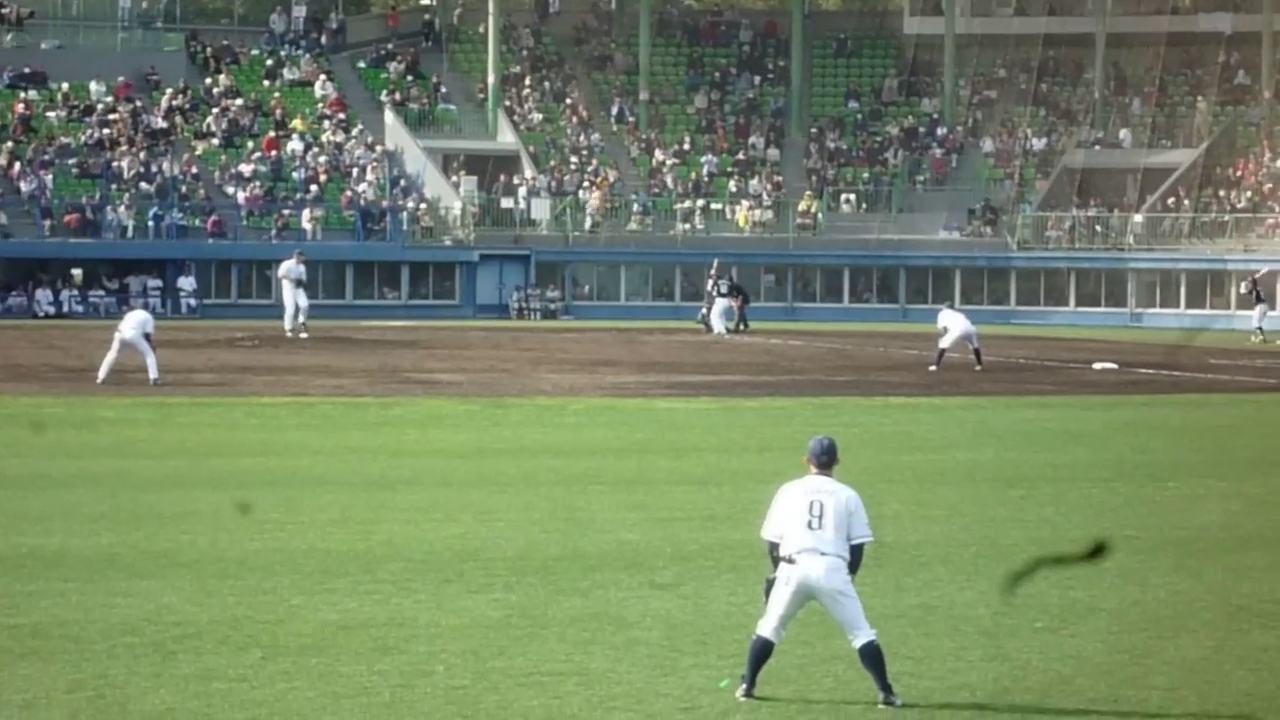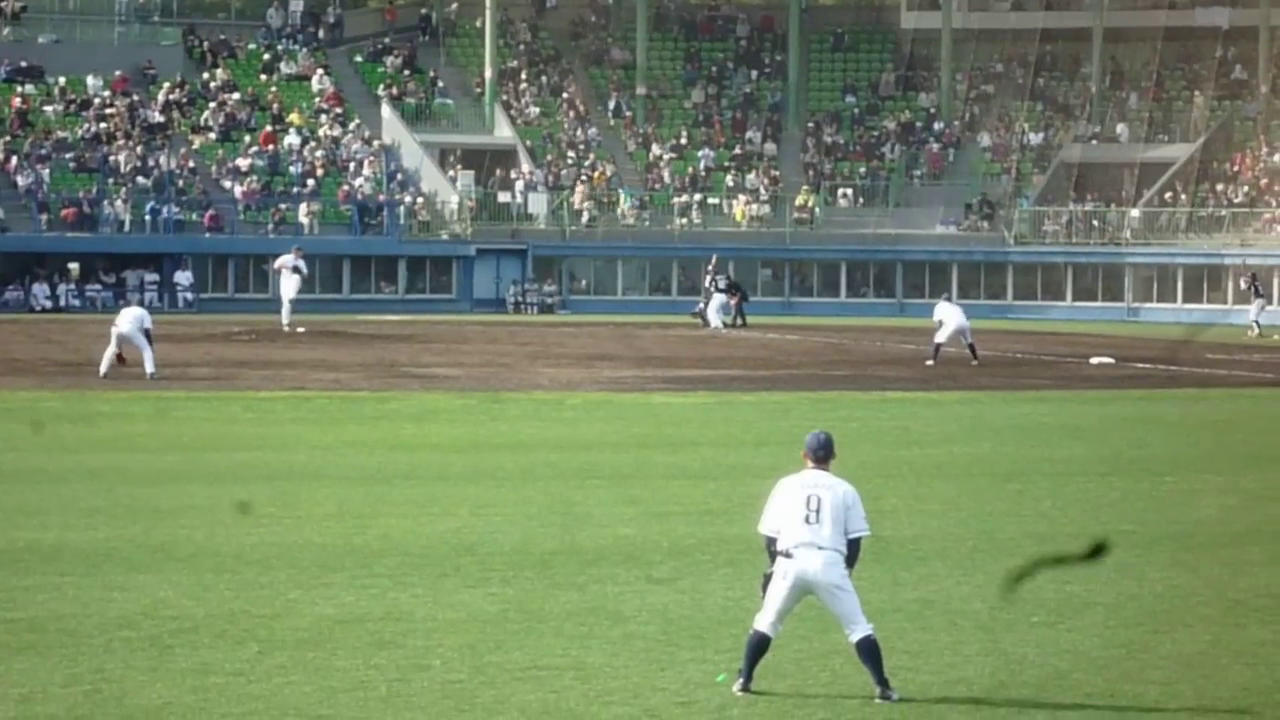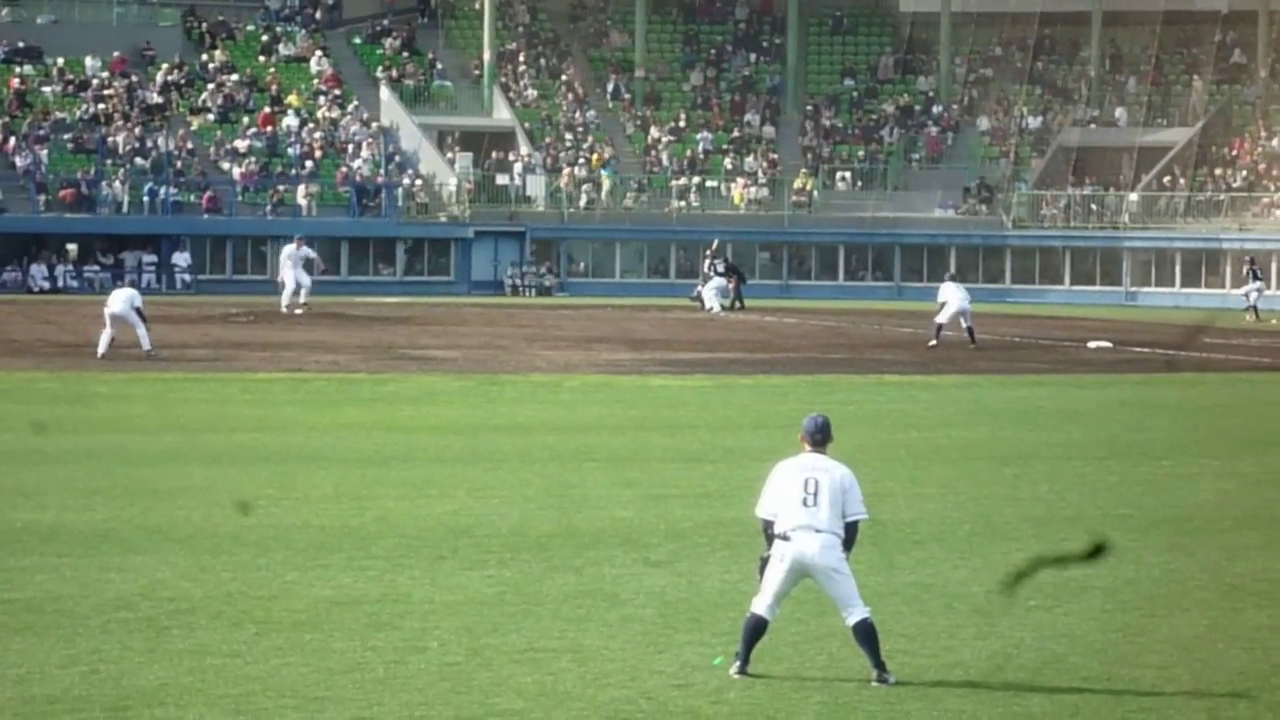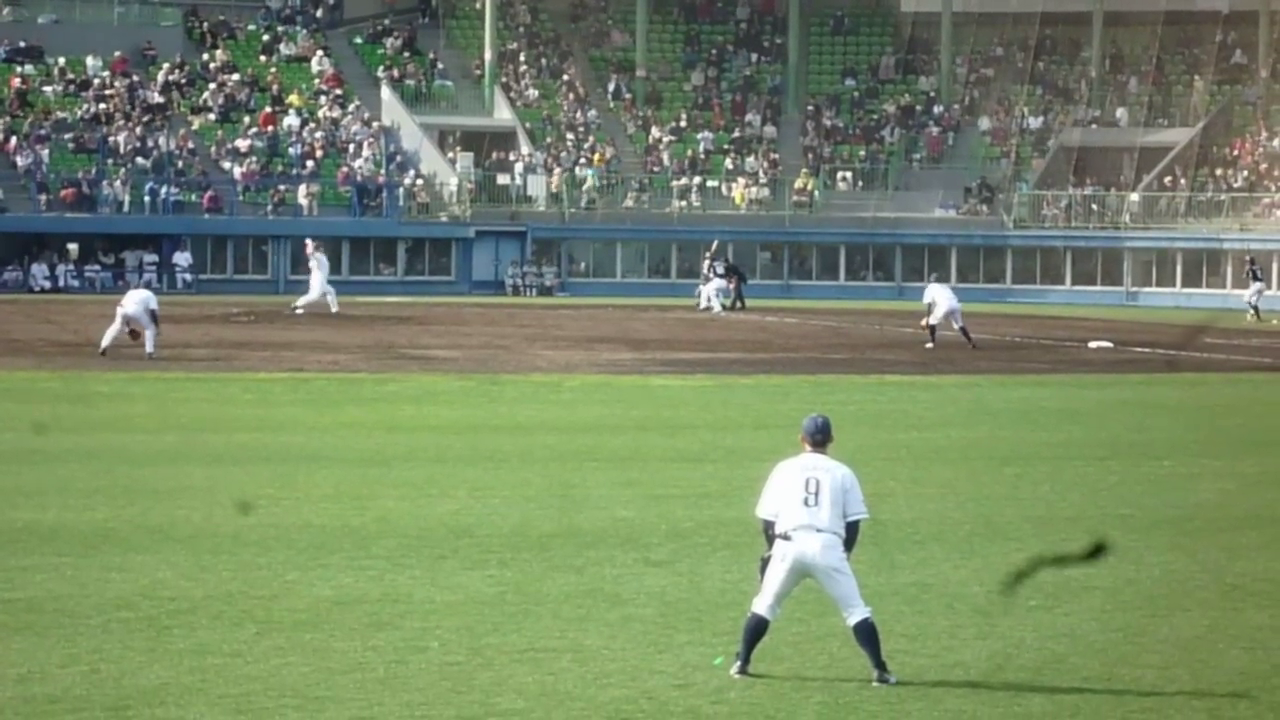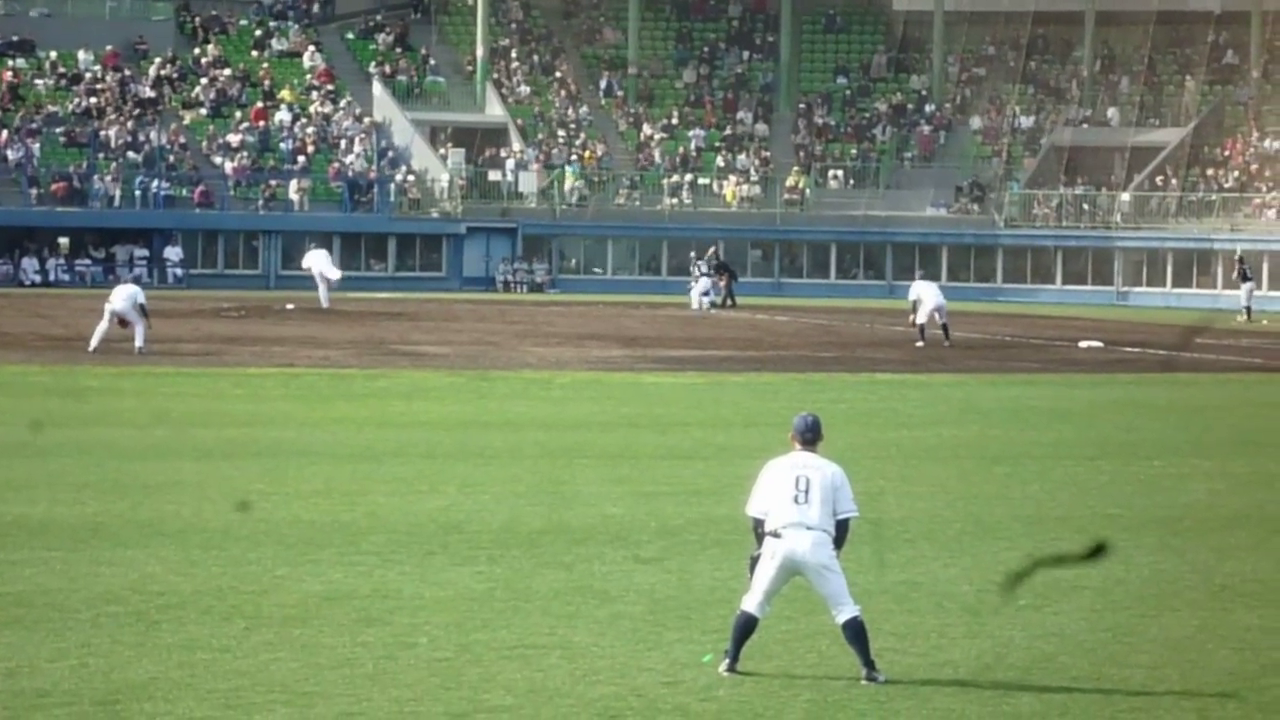
dt=0.4s
person 1, frame 1
left shoulder: (789, 490)
right shoulder: (847, 495)
left elbow: (772, 540)
right elbow: (858, 545)
left wrist: (778, 571)
right wrist: (849, 575)
left hip: (794, 568)
right hip: (832, 570)
left knee: (769, 628)
right knee: (861, 633)
left ankle: (747, 685)
right ankle: (886, 692)
person 1, frame 2
left shoulder: (786, 485)
right shoulder: (845, 489)
left elbow: (770, 535)
right elbow: (855, 539)
left wrist: (775, 566)
right wrist: (846, 570)
left hip: (791, 563)
right hip: (829, 565)
left knee: (766, 623)
right knee: (858, 627)
left ankle: (744, 680)
right ankle: (882, 687)
person 1, frame 3
left shoulder: (784, 468)
right shoulder: (842, 473)
left elbow: (767, 518)
right elbow: (852, 522)
left wrist: (772, 549)
right wrist: (843, 552)
left hip: (788, 546)
right hip: (827, 548)
left knee: (764, 605)
right knee: (855, 610)
left ankle: (741, 663)
right ankle: (879, 670)
person 1, frame 4
left shoulder: (784, 468)
right shoulder: (842, 472)
left elbow: (768, 519)
right elbow: (853, 522)
left wrist: (772, 550)
right wrist: (844, 553)
left hip: (790, 546)
right hip: (828, 547)
left knee: (765, 605)
right knee: (856, 610)
left ankle: (742, 663)
right ankle: (879, 670)
person 1, frame 5
left shoulder: (774, 467)
right shoulder: (832, 470)
left elbow: (757, 517)
right elbow: (843, 520)
left wrist: (762, 548)
right wrist: (834, 550)
left hip: (779, 544)
right hip: (817, 545)
left knee: (754, 603)
right knee: (845, 608)
left ankle: (730, 660)
right ankle: (868, 669)
